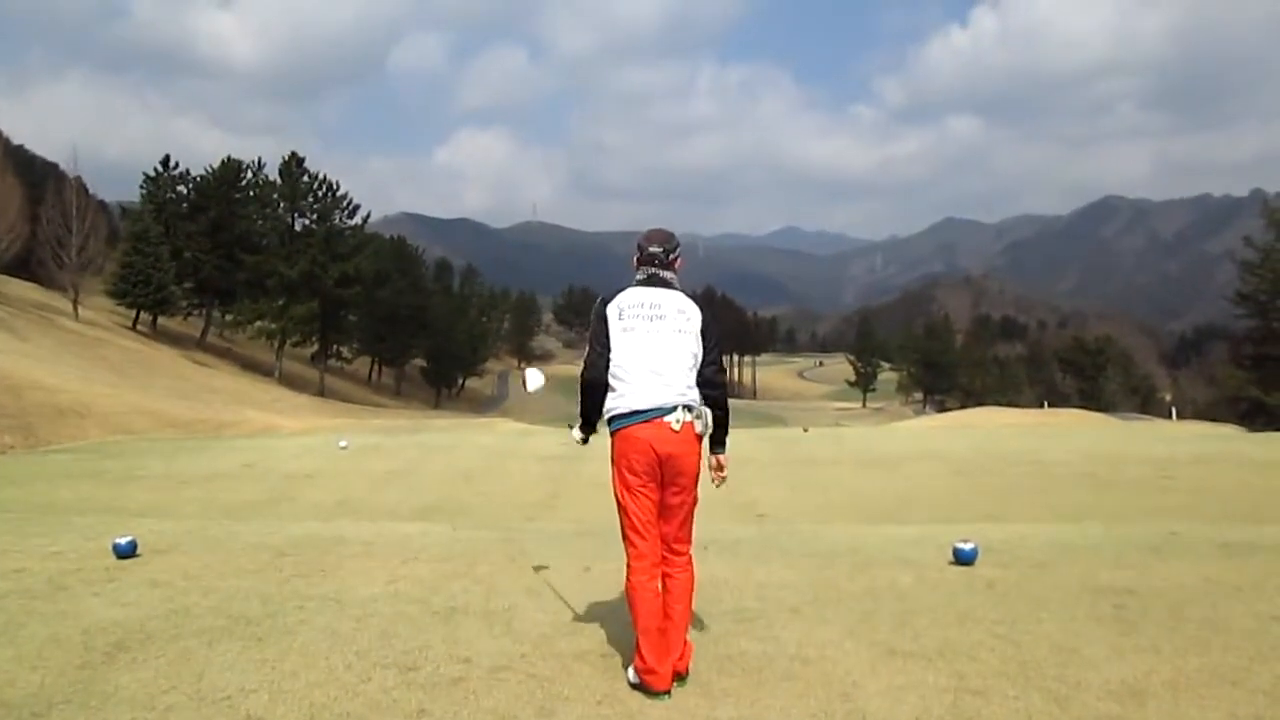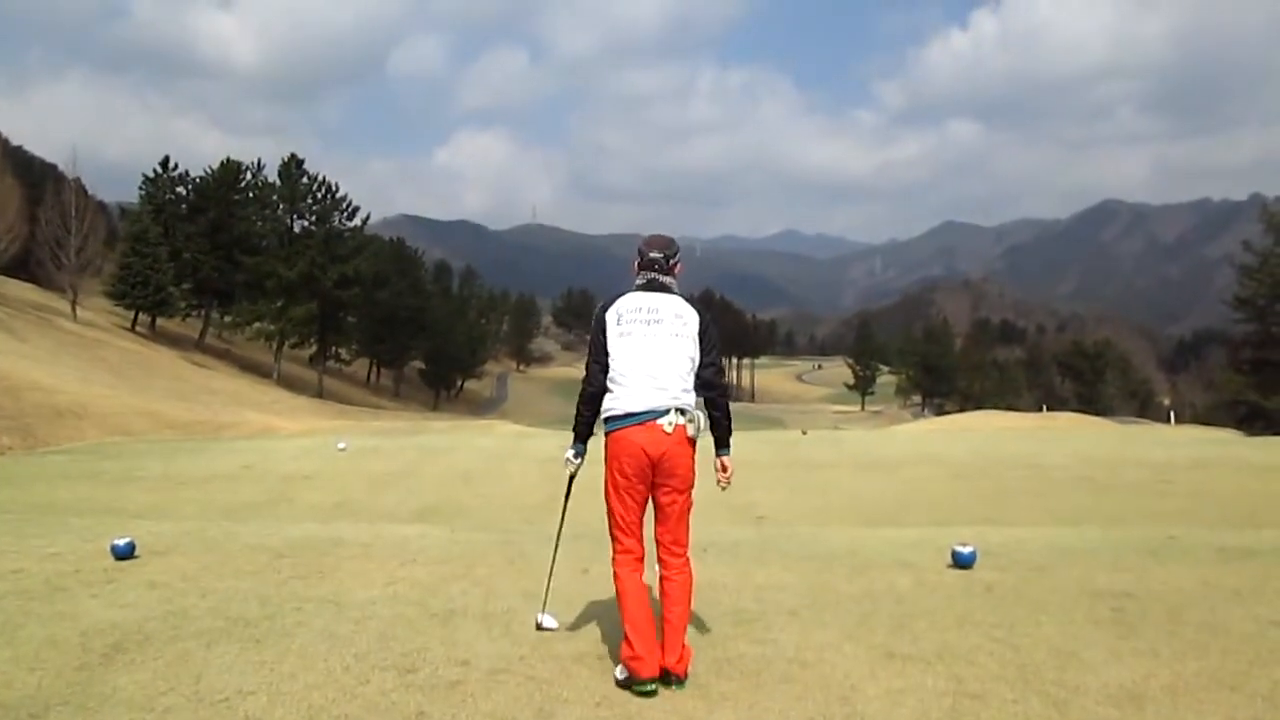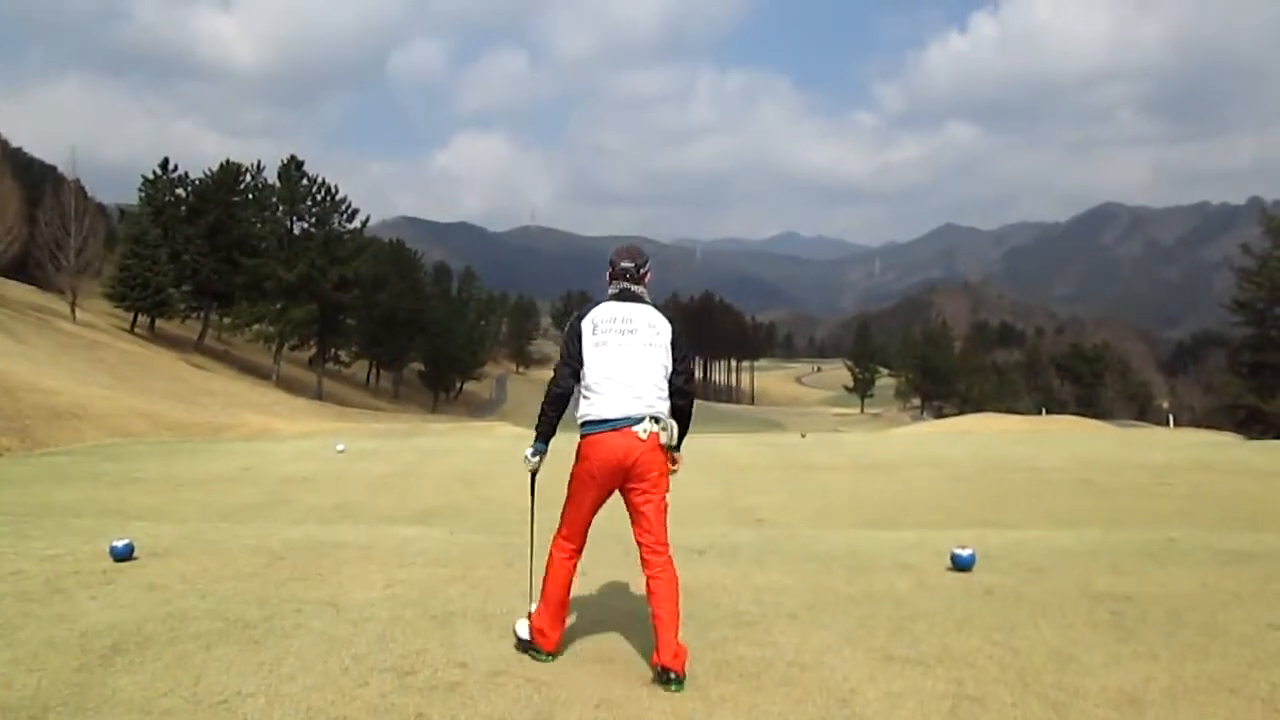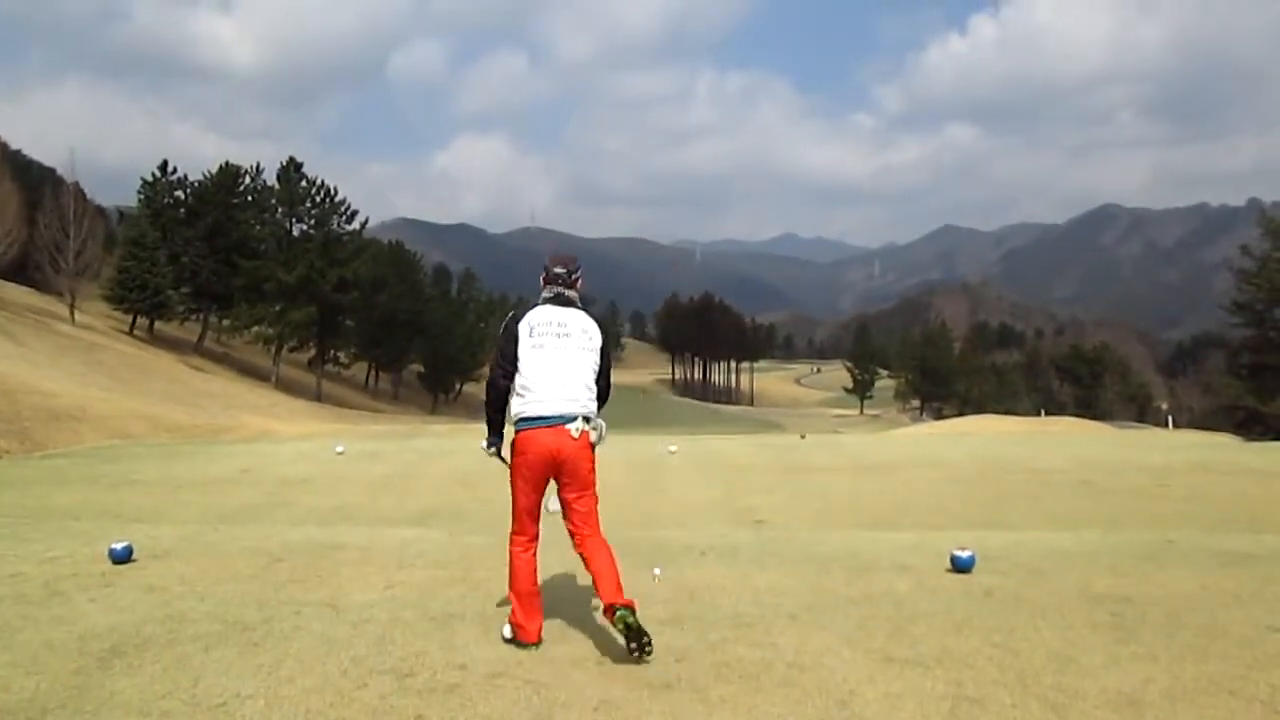
dt=0.3s
person 1, frame 1
left shoulder: (612, 306)
right shoulder: (694, 312)
left elbow: (594, 375)
right elbow: (714, 381)
left wrist: (585, 426)
right wrist: (718, 445)
left hip: (633, 434)
right hip: (683, 433)
left knee: (642, 554)
right knee: (677, 551)
left ankle: (653, 671)
right ankle: (676, 660)
person 1, frame 2
left shoulder: (612, 311)
right shoulder: (693, 316)
left elbow: (594, 381)
right elbow: (713, 384)
left wrist: (579, 442)
right wrist: (722, 447)
left hip: (626, 436)
right hip: (677, 436)
left knee: (628, 554)
right knee: (674, 552)
left ankle: (640, 664)
right ankle: (674, 662)
person 1, frame 3
left shoulder: (587, 320)
right shoulder: (664, 324)
left elbow: (562, 384)
right elbow: (684, 389)
left wrist: (540, 442)
right wrist: (675, 443)
left hip: (599, 441)
right hip: (648, 442)
left knee: (569, 542)
right knee: (657, 552)
left ankle: (544, 635)
right ankle: (671, 660)
person 1, frame 4
left shoulder: (521, 321)
right shoulder: (593, 327)
left elbow: (499, 382)
right elbow: (602, 389)
left wrist: (493, 435)
left hip: (532, 436)
right hip: (578, 438)
left knee: (524, 536)
right knee: (587, 533)
left ankle: (526, 627)
right ankle: (619, 608)
